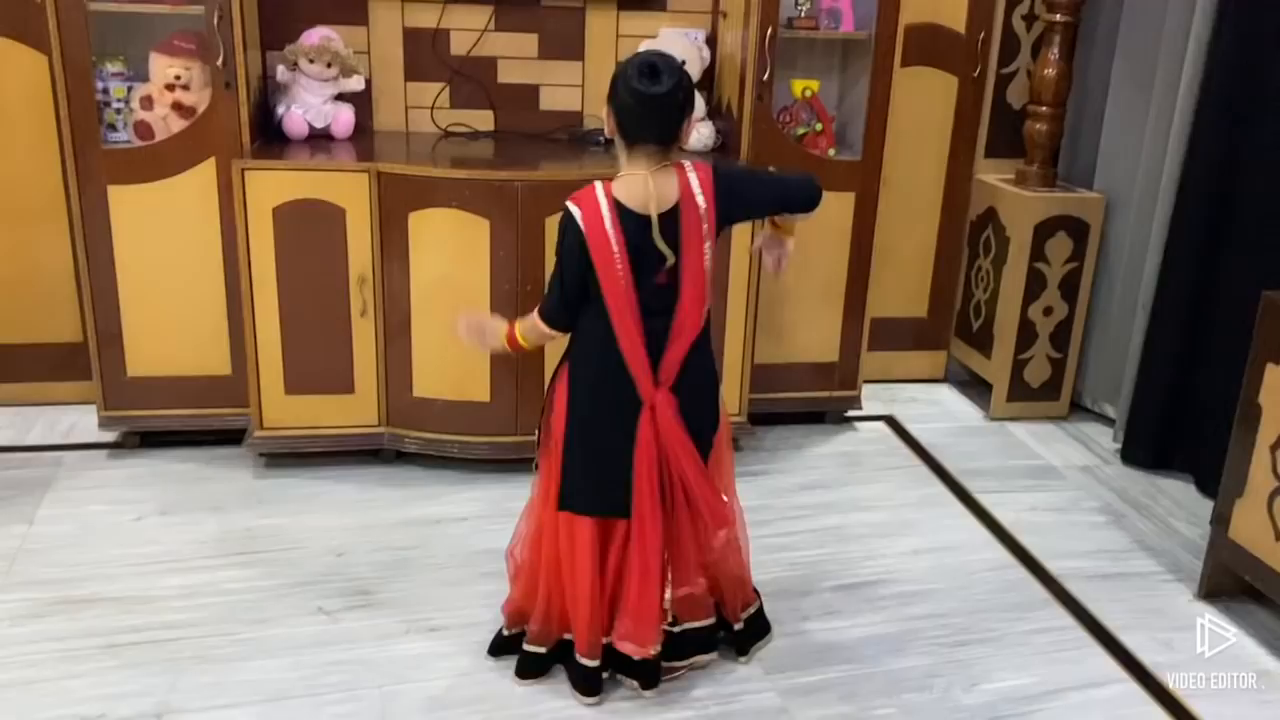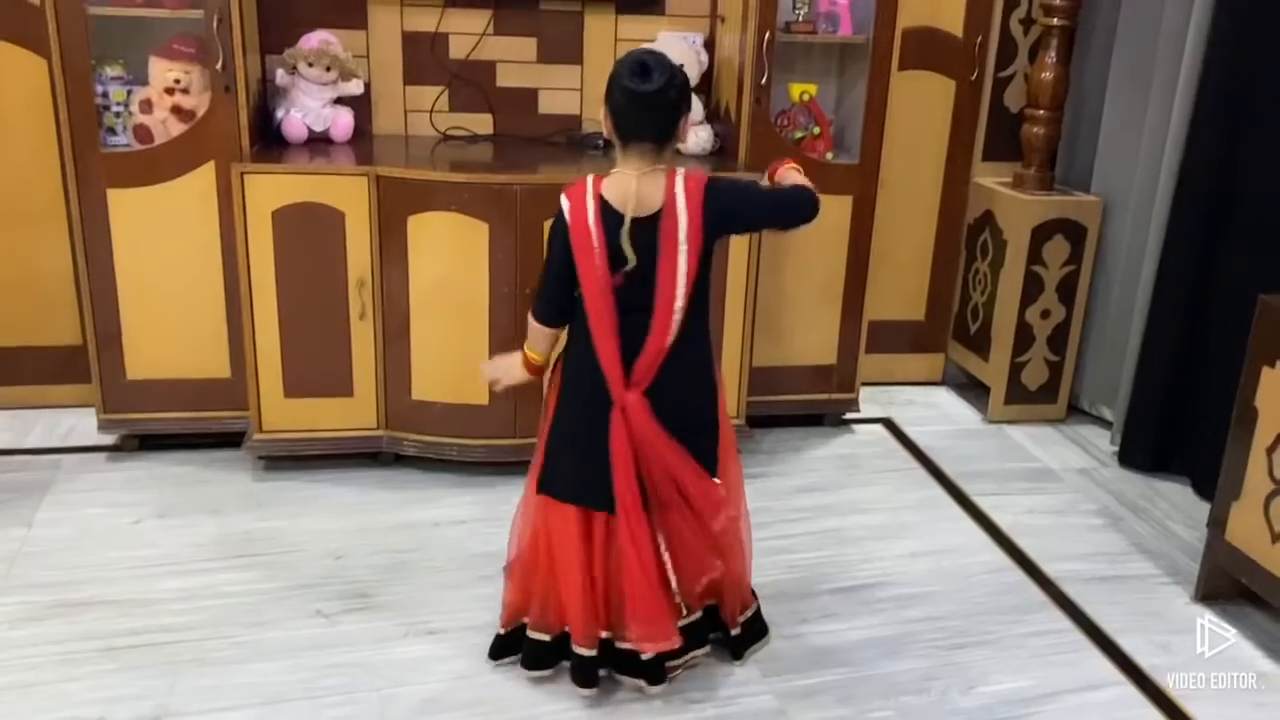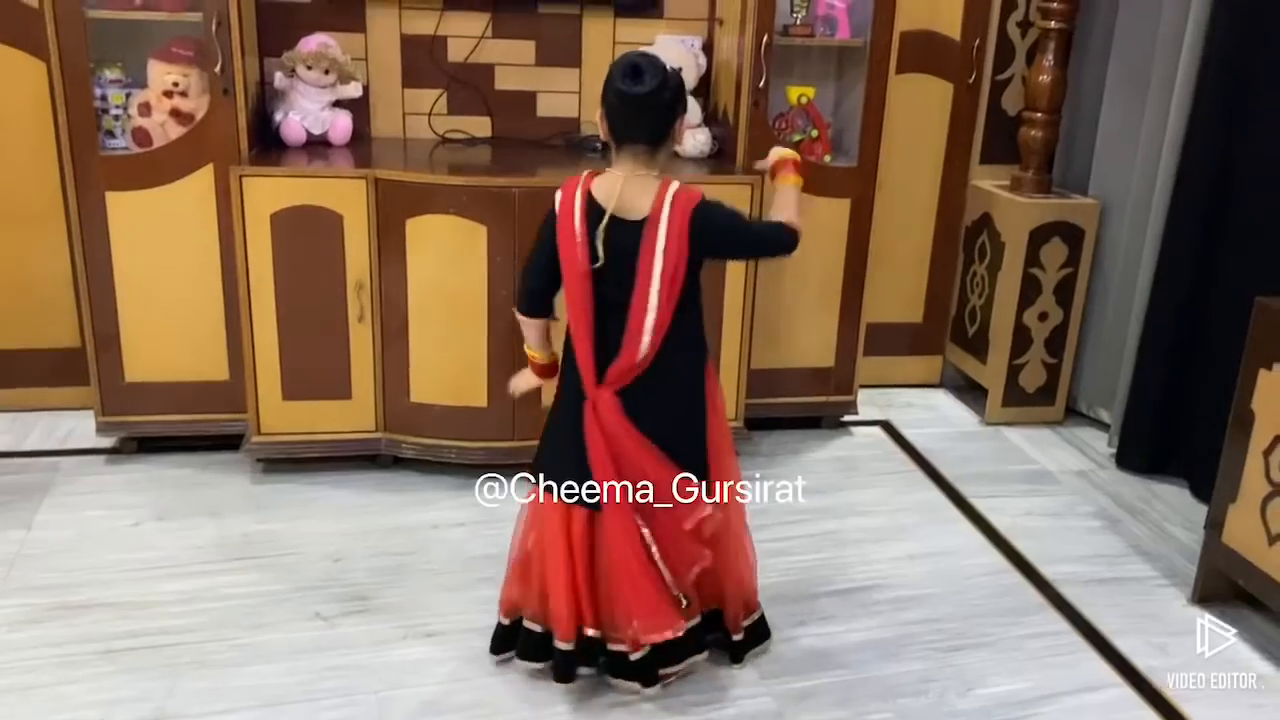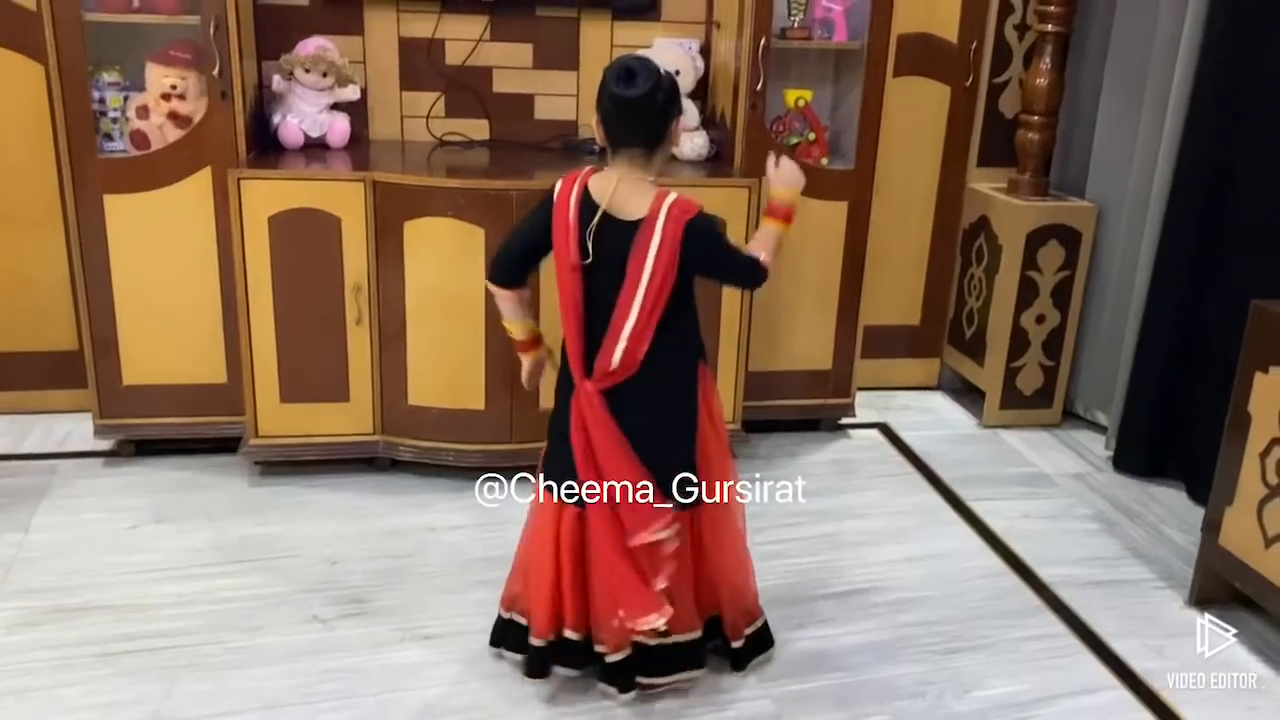
dt=0.1s
person 1, frame 1
left shoulder: (583, 213)
right shoulder: (707, 189)
left elbow: (556, 317)
right elbow: (806, 190)
left wrist: (504, 335)
right wrist: (779, 228)
left hip: (602, 399)
right hip: (685, 394)
left knee: (593, 510)
right knee: (682, 509)
left ankle: (583, 637)
right ankle: (699, 622)
person 1, frame 2
left shoulder: (576, 207)
right shoulder: (704, 197)
left elbow: (549, 313)
right elbow: (802, 206)
left wrist: (527, 363)
right wrist: (787, 174)
left hip: (596, 396)
right hip: (682, 392)
left knee: (589, 512)
right knee: (683, 508)
left ankle: (584, 633)
right ankle: (675, 627)
person 1, frame 3
left shoulder: (570, 201)
right shoulder: (689, 211)
left elbow: (534, 303)
right elbow: (781, 240)
left wrist: (538, 366)
right wrist: (787, 170)
left hip: (592, 393)
right hip: (673, 397)
left knee: (584, 514)
right knee: (681, 512)
left ankle: (576, 630)
right ankle: (680, 627)
person 1, frame 4
left shoulder: (568, 196)
right shoulder: (684, 223)
left elbow: (505, 274)
right elbow: (751, 273)
left wrist: (527, 344)
right wrist: (781, 204)
left hip: (590, 393)
right hip: (667, 400)
left knee: (584, 515)
right knee: (678, 518)
left ankle: (570, 630)
right ankle: (688, 630)
